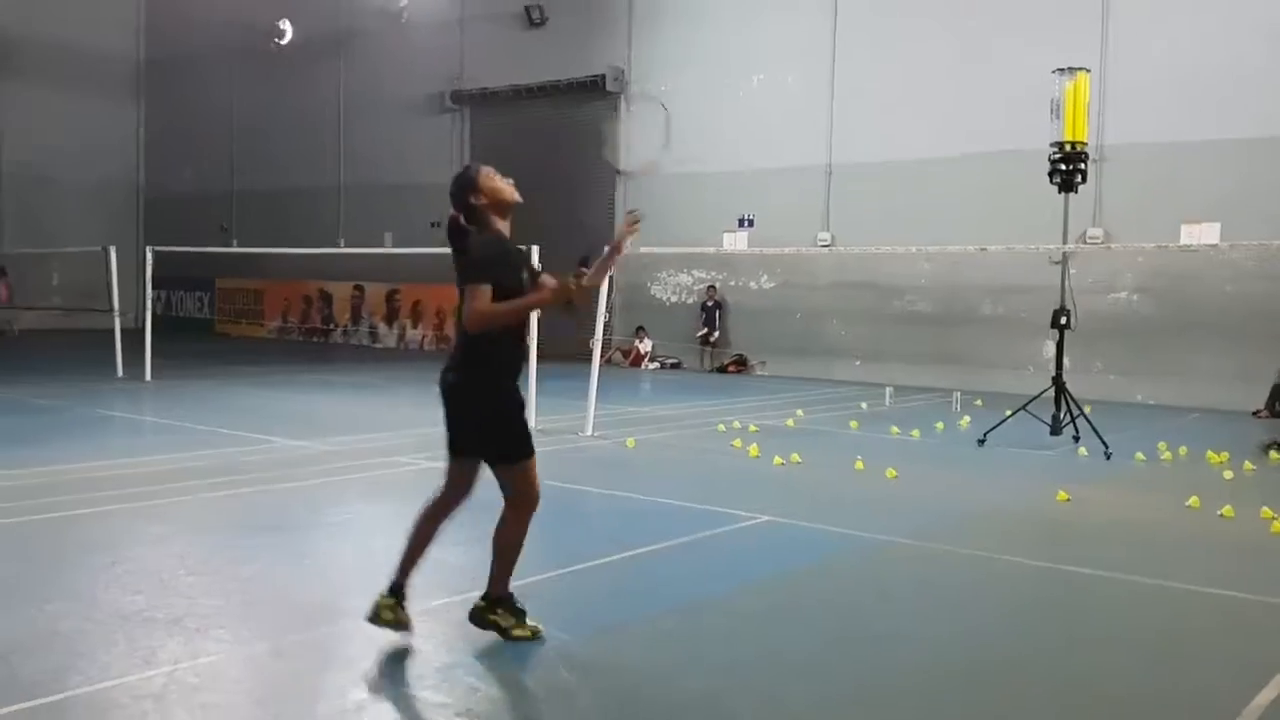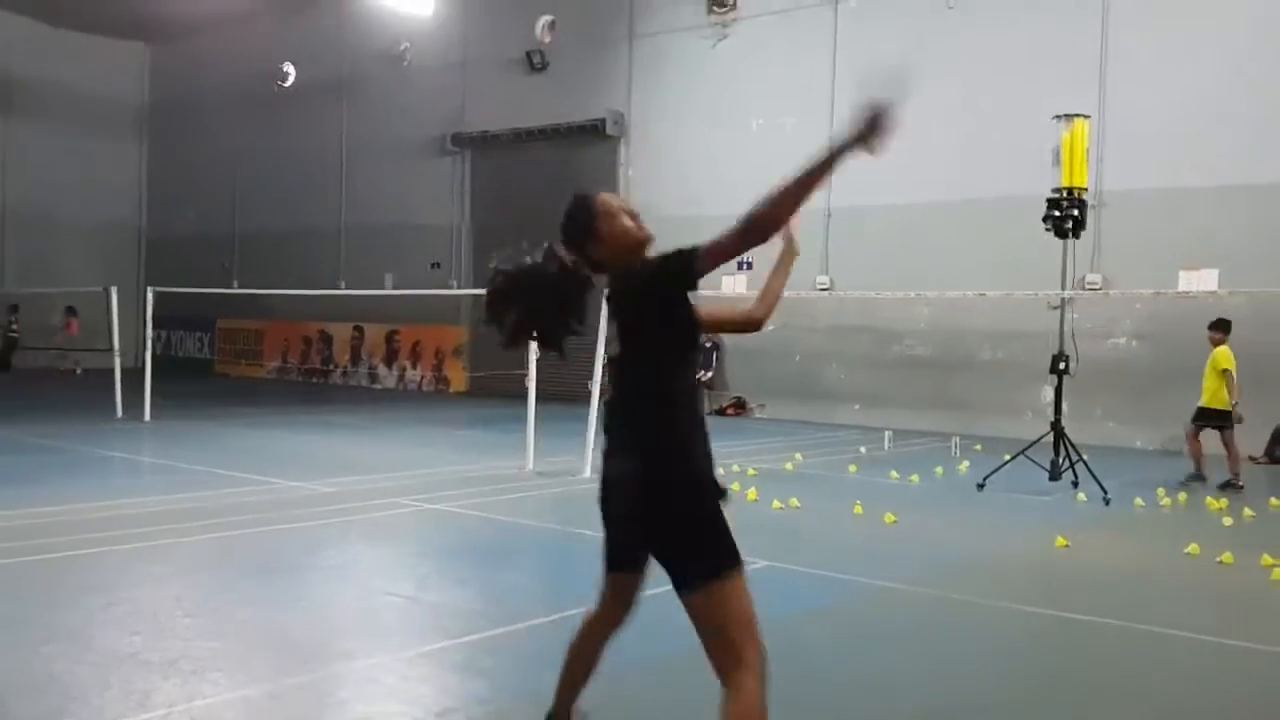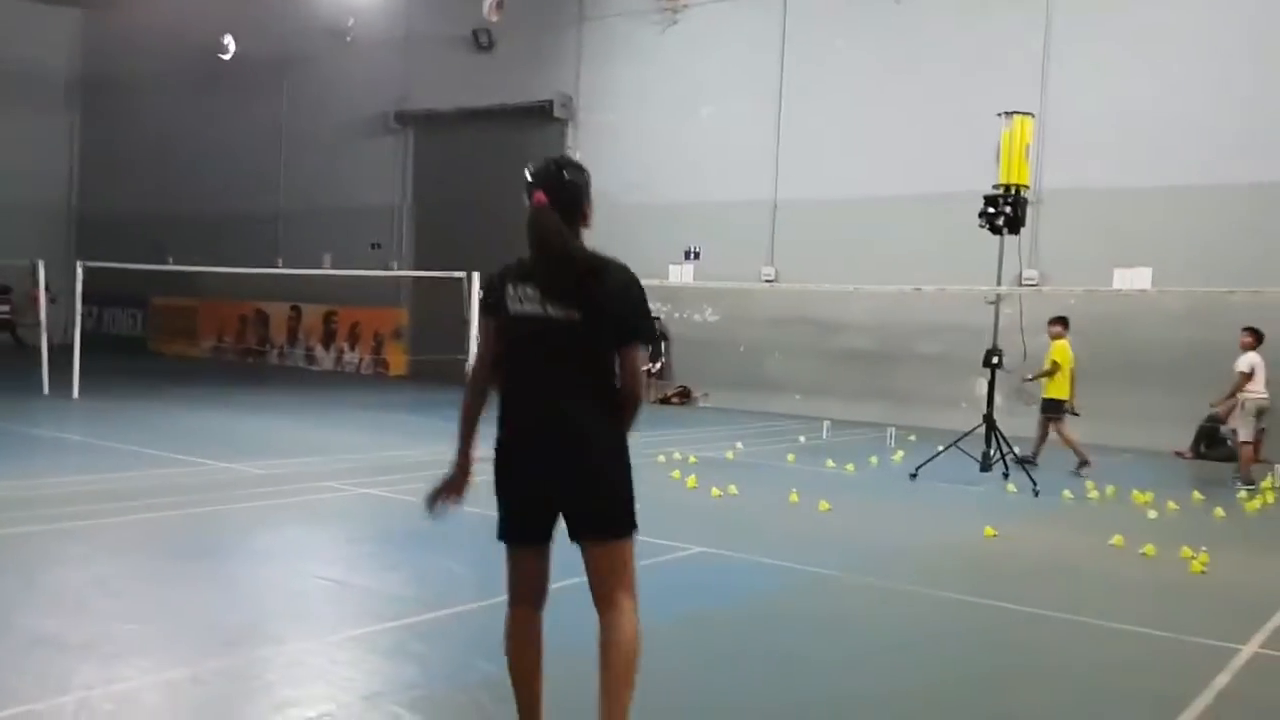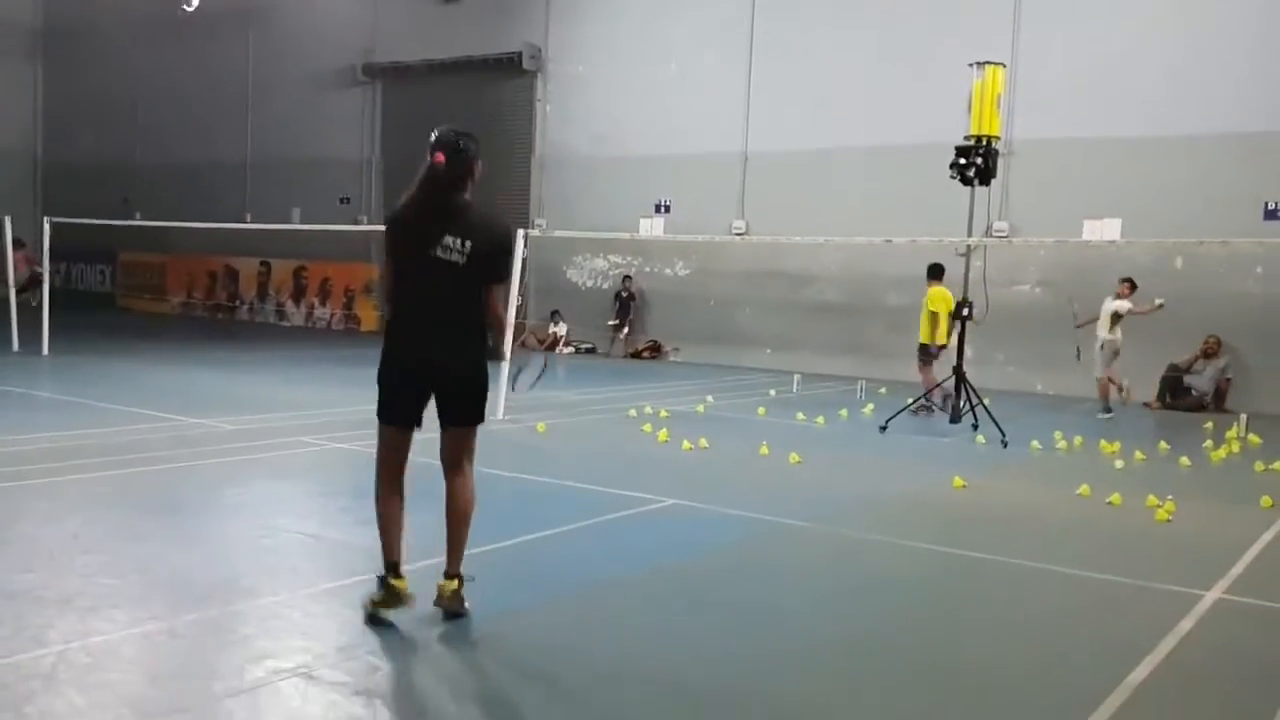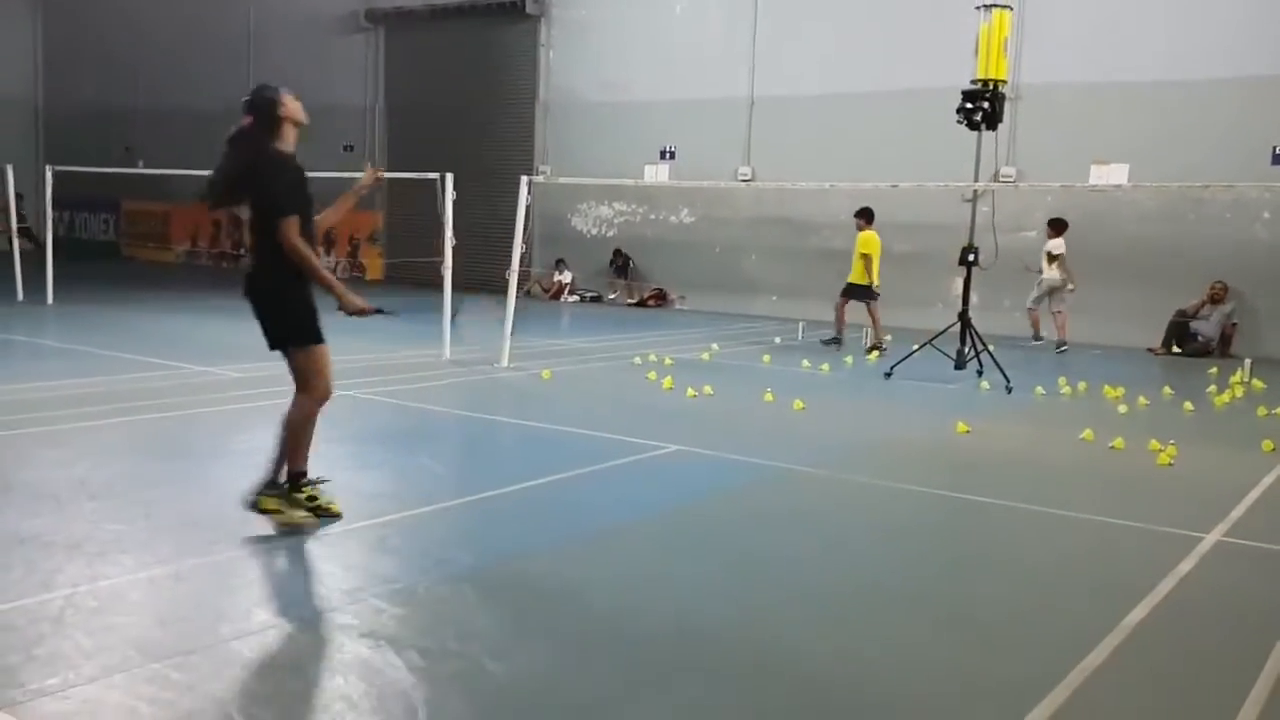
dt=0.7s
person 1, frame 1
left shoulder: (510, 252)
right shoulder: (484, 247)
left elbow: (566, 297)
right elbow: (475, 319)
left wrist: (615, 247)
right wrist: (542, 298)
left hip: (468, 384)
right hip: (484, 387)
left knee: (454, 493)
right knee: (525, 495)
left ankle: (396, 595)
right ankle: (494, 602)
person 1, frame 2
left shoulder: (648, 296)
right shoulder: (648, 283)
left elbow: (752, 318)
right elbow: (751, 230)
left wrist: (786, 259)
right wrist: (842, 149)
left hip: (627, 482)
right hip: (672, 486)
left knee: (613, 609)
right knee: (744, 664)
person 1, frame 3
left shoulder: (504, 282)
right shoulder: (615, 282)
left elbow: (481, 375)
right elbow: (633, 384)
left wrist: (463, 461)
left hip: (520, 453)
right hip: (592, 452)
left knee: (525, 601)
right knee: (617, 603)
person 1, frame 4
left shoulder: (409, 217)
right shoulder: (493, 233)
left elbow: (388, 292)
right elbow: (494, 311)
right wrist: (496, 340)
left hip: (405, 355)
right hip: (462, 361)
left knee: (389, 469)
right knee: (459, 470)
left ankle: (393, 577)
right ankle: (451, 581)
person 1, frame 5
left shoulder: (263, 164)
right shoulder: (282, 166)
left elbow: (312, 226)
right elbow: (292, 242)
left wrist: (358, 191)
right wrist: (340, 291)
left hip: (270, 286)
right hip: (284, 286)
left knee: (312, 387)
right knee: (316, 388)
left ankle: (295, 484)
right ankle: (275, 487)
